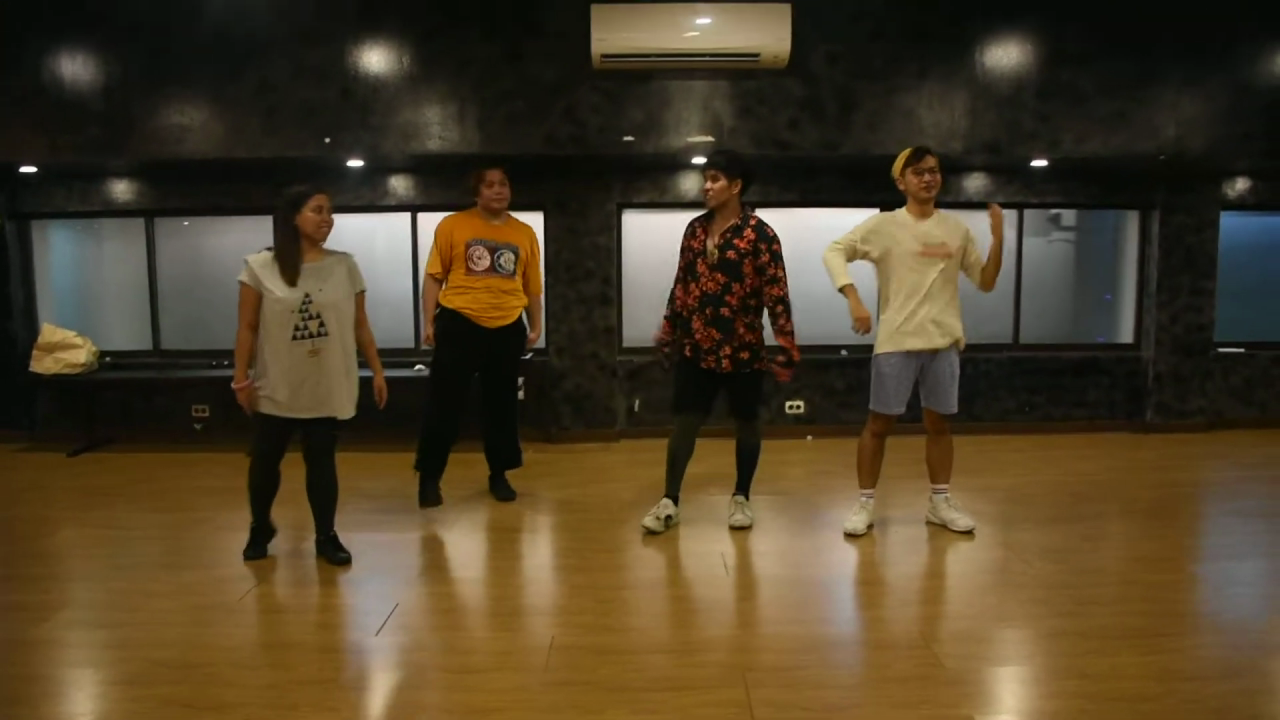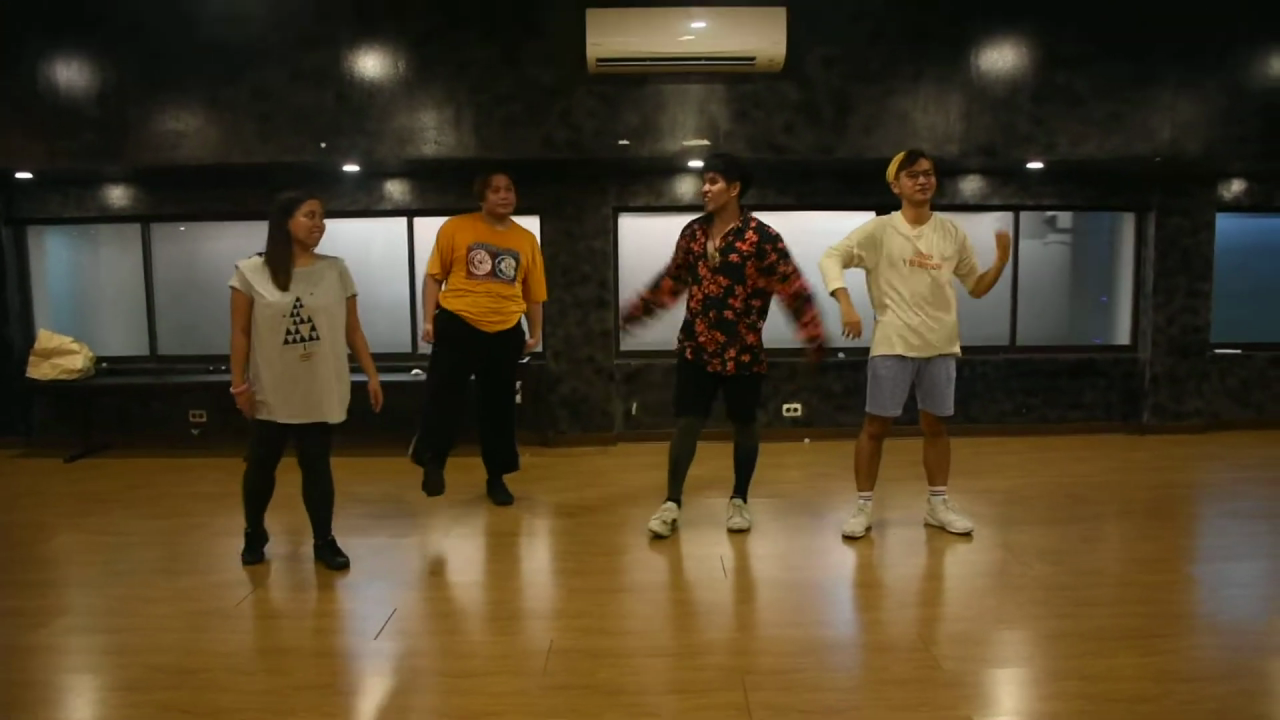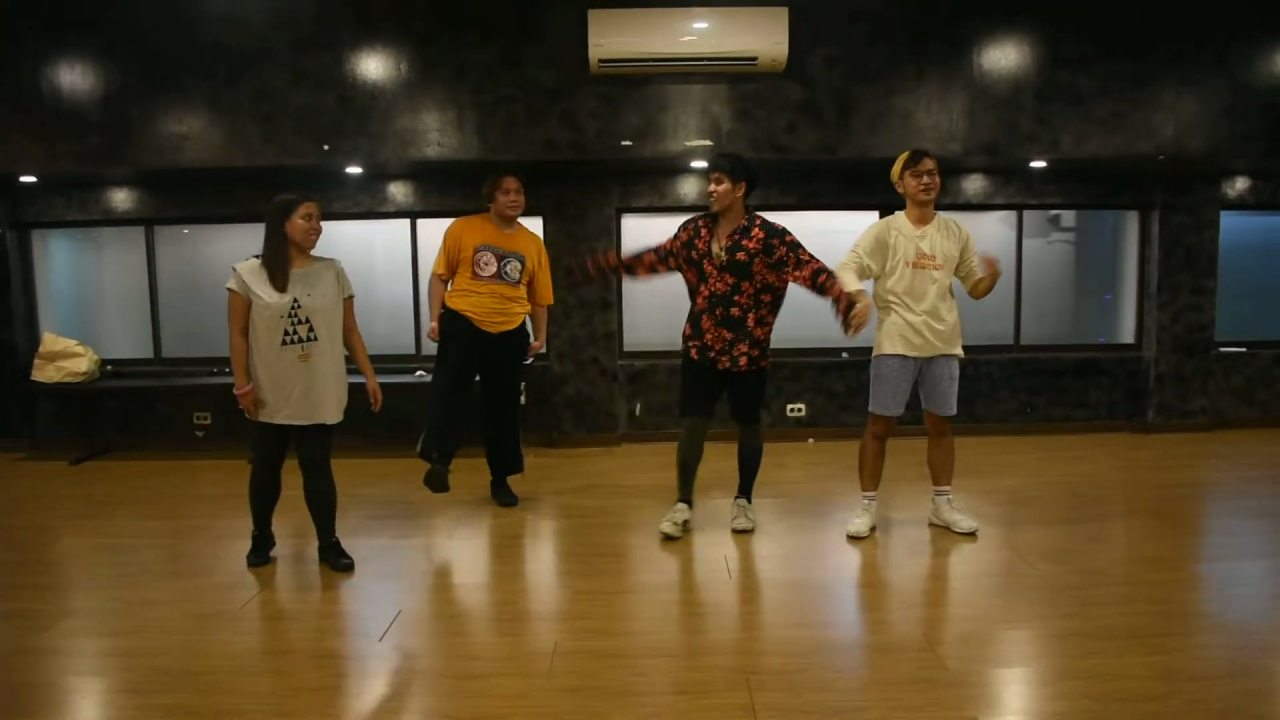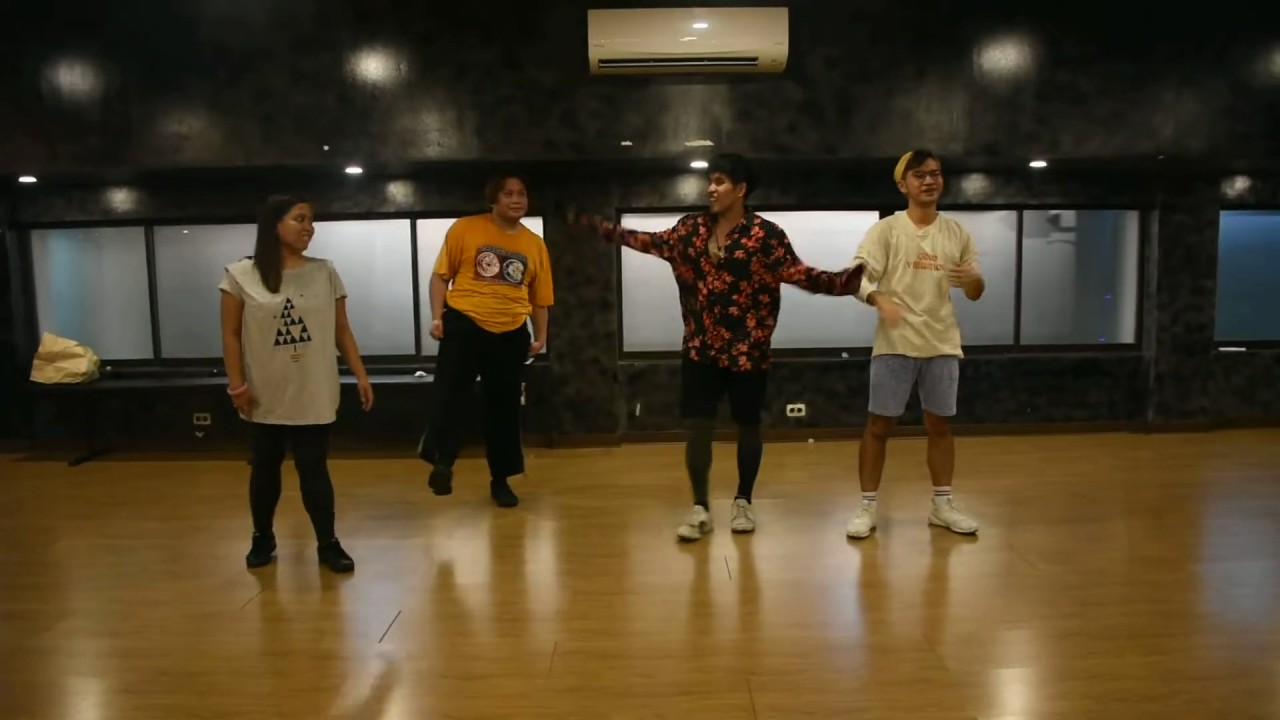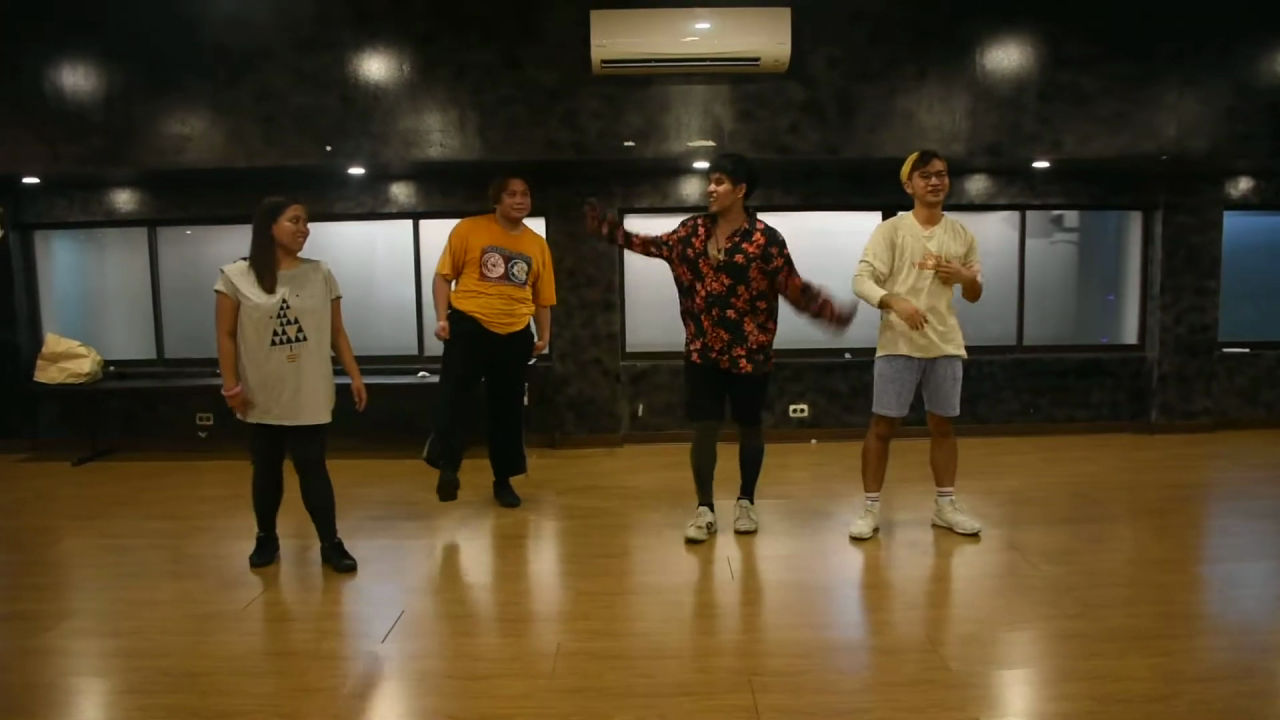
dt=0.1s
person 1, frame 1
left shoulder: (956, 228)
right shoulder: (884, 225)
left elbow: (986, 282)
right elbow: (834, 252)
left wrist: (997, 239)
right wrist: (853, 298)
left hip: (943, 341)
right hip: (895, 341)
left knee: (938, 422)
right knee: (879, 422)
left ankle: (940, 502)
right ankle: (865, 503)
person 1, frame 2
left shoulder: (952, 234)
right shoulder: (880, 229)
left elbow: (976, 286)
right elbow: (832, 258)
left wrist: (1000, 262)
right wrist: (844, 300)
left hip: (940, 345)
right hip: (892, 344)
left knee: (936, 425)
right knee: (876, 425)
left ankle: (938, 504)
right ankle: (863, 506)
person 1, frame 3
left shoulder: (956, 233)
right shoulder: (885, 230)
left elbow: (975, 288)
right elbow: (848, 268)
left wrist: (993, 275)
right wrist: (860, 297)
left hip: (942, 345)
right hip: (894, 344)
left knee: (940, 424)
right knee: (879, 425)
left ankle: (942, 504)
right ankle: (868, 506)
person 1, frame 4
left shoulder: (957, 234)
right shoulder: (886, 230)
left elbow: (974, 293)
right elbow: (858, 276)
left wrist: (974, 281)
right wrist: (881, 299)
left hip: (942, 345)
right hip: (895, 344)
left knee: (939, 424)
right knee: (879, 425)
left ankle: (942, 504)
right ankle: (868, 506)
person 1, frame 5
left shoulder: (961, 235)
right shoulder: (891, 230)
left elbow: (974, 295)
right elbow: (863, 279)
left wrist: (967, 279)
right wrist: (895, 303)
left hip: (946, 345)
right hip: (899, 344)
left knee: (943, 425)
right knee: (882, 425)
left ankle: (945, 505)
right ankle: (871, 507)
person 2, frame 1
left shoulder: (760, 235)
right shoulder: (695, 229)
left elbow: (776, 296)
right elbow: (682, 285)
left wrist: (785, 350)
right wrist: (668, 332)
left hip: (741, 348)
right hip: (694, 346)
left knee: (746, 423)
right knee: (685, 421)
left ankle: (740, 498)
right ankle: (669, 501)
person 2, frame 2
left shoulder: (760, 237)
right shoulder: (693, 232)
left elbow: (792, 285)
right elbow: (672, 278)
left wrist: (813, 333)
right wrist: (638, 310)
left hip: (742, 348)
right hip: (695, 347)
left knee: (744, 425)
right knee: (686, 423)
left ankle: (739, 501)
right ankle: (671, 503)
person 2, frame 3
left shoulder: (767, 234)
right shoulder: (695, 229)
left elbow: (806, 268)
right elbow: (657, 259)
left wrist: (841, 296)
right wrist: (604, 265)
left hip: (747, 348)
right hip: (700, 346)
left knee: (748, 425)
right knee: (693, 424)
left ankle: (743, 501)
right ankle: (683, 504)
person 2, frame 4
left shoulder: (765, 234)
right shoulder: (692, 228)
left elbow: (798, 274)
right elbow: (652, 242)
left wrist: (844, 281)
right wrist: (602, 228)
left hip: (747, 348)
right hip: (700, 347)
left knee: (748, 425)
right knee: (698, 426)
left ankle: (743, 501)
right ankle: (700, 508)
person 2, frame 5
left shoulder: (765, 239)
right shoulder: (692, 230)
left elbow: (793, 288)
right elbow: (653, 244)
left wrist: (832, 314)
right wrist: (609, 229)
left hip: (749, 351)
right hip: (702, 349)
left knee: (749, 427)
right knee: (704, 428)
left ankle: (746, 502)
right ankle: (705, 509)
person 3, frame 1
left shoulder: (345, 265)
right shoulder: (260, 267)
left elbow: (359, 325)
right elbow: (247, 328)
left wrist: (377, 371)
right wrist: (241, 379)
left hip: (327, 387)
right hip: (275, 388)
left knee: (321, 461)
right knee: (264, 459)
left ankle: (326, 536)
right ankle: (260, 528)
person 3, frame 2
left shoulder: (336, 271)
right shoulder: (251, 272)
left elbow: (352, 329)
right elbow: (240, 333)
left wrist: (371, 375)
right wrist: (240, 383)
left hip: (321, 392)
right hip: (270, 393)
left knee: (316, 465)
right knee: (260, 464)
left ankle: (324, 541)
right ankle: (254, 533)
person 3, frame 3
left shoulder: (333, 272)
right shoulder: (248, 274)
left elbow: (349, 331)
right elbow: (238, 334)
left wrist: (369, 375)
right wrist: (243, 385)
left hip: (319, 393)
right hip: (270, 395)
left knee: (317, 467)
right knee: (266, 467)
left ankle: (328, 542)
right ankle: (261, 535)
person 3, frame 4
left shoulder: (326, 273)
right shoulder: (240, 275)
left elbow: (342, 331)
right elbow: (231, 334)
left wrist: (361, 375)
right wrist: (237, 385)
left hip: (313, 393)
right hip: (266, 395)
left knee: (313, 467)
right knee: (264, 467)
left ankle: (328, 544)
right ankle: (262, 537)
person 3, frame 5
left shoulder: (320, 274)
right shoulder: (236, 276)
left elbow: (336, 331)
right elbow: (226, 335)
left wrist: (355, 375)
right wrist: (231, 385)
left hip: (309, 394)
right hip: (261, 396)
left knee: (312, 467)
right knee: (266, 468)
left ankle: (331, 543)
right ankle: (266, 538)
person 4, frame 1
left shoulder: (524, 233)
right shoulder: (452, 226)
left elbow: (532, 287)
right elbow: (434, 277)
left wrist: (536, 326)
right wrist: (430, 321)
left hip: (507, 329)
right hip: (459, 324)
left knee: (501, 404)
right knee: (445, 399)
left ankle: (499, 474)
right ankle: (429, 474)
person 4, frame 2
left shoulder: (527, 240)
right shoulder: (455, 228)
left elbow: (533, 294)
right elbow: (434, 276)
left wrist: (535, 334)
right wrist: (429, 319)
left hip: (505, 333)
right hip: (457, 325)
left knee: (499, 407)
right knee: (442, 395)
left ankle: (496, 478)
right ankle: (432, 465)
person 4, frame 3
left shoulder: (533, 243)
right shoulder: (463, 229)
left elbow: (539, 297)
right elbow: (440, 276)
left wrist: (540, 336)
right wrist: (434, 317)
left hip: (509, 335)
right hip: (462, 325)
left knee: (503, 408)
right knee: (448, 393)
left ankle: (501, 480)
right ankle: (438, 461)
person 4, frame 4
left shoulder: (535, 244)
right shoulder: (465, 229)
left elbow: (540, 298)
right elbow: (440, 275)
left wrist: (540, 337)
right wrist: (437, 316)
left hip: (510, 335)
right hip: (464, 324)
left knee: (504, 408)
right knee: (449, 393)
left ankle: (501, 480)
right ankle: (441, 463)
person 4, frame 5
left shoulder: (538, 244)
right shoulder: (468, 229)
left elbow: (542, 297)
right elbow: (443, 275)
left wrist: (543, 336)
right wrist: (442, 317)
left hip: (515, 335)
right hip: (469, 326)
left knee: (507, 409)
right knee: (454, 395)
left ankle: (504, 480)
right ankle: (447, 468)
